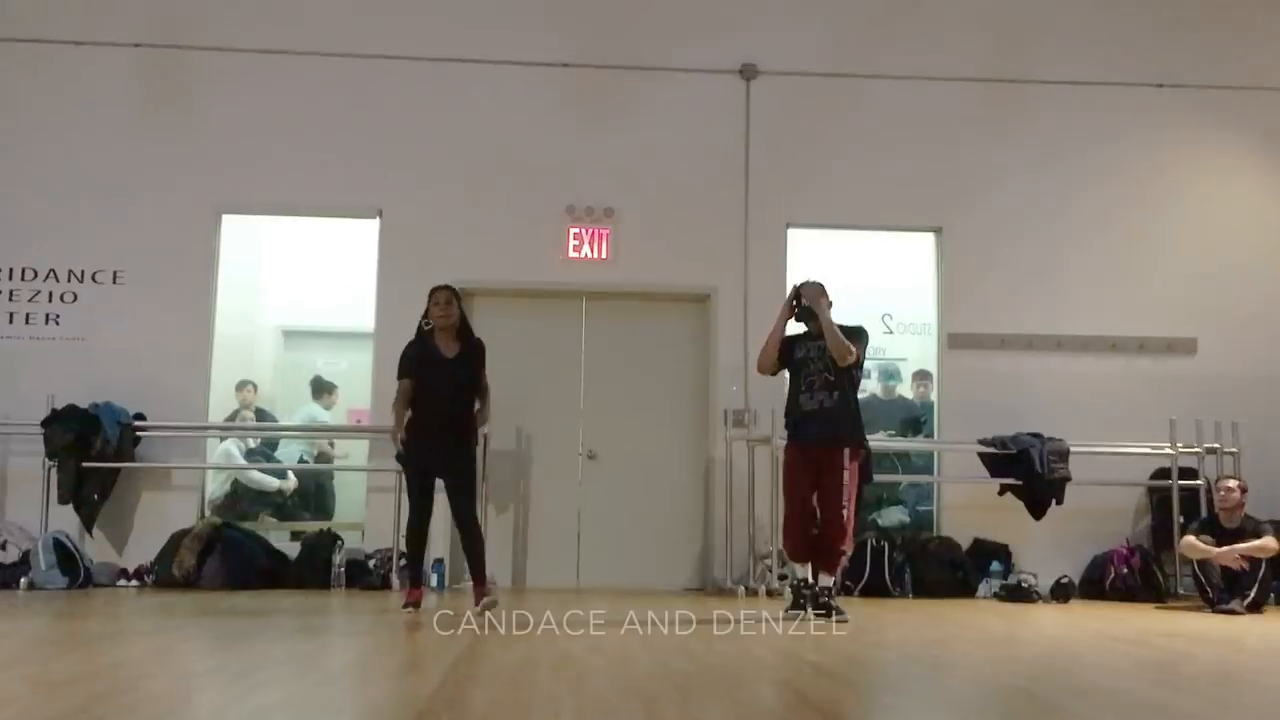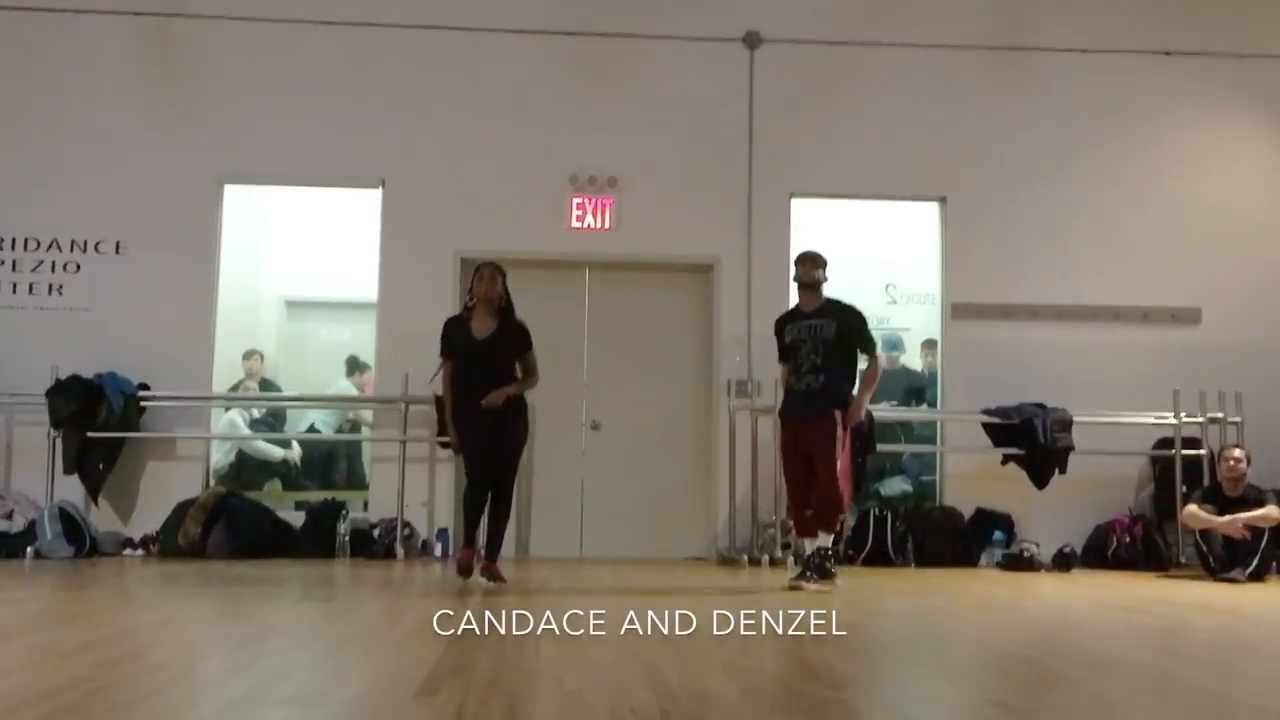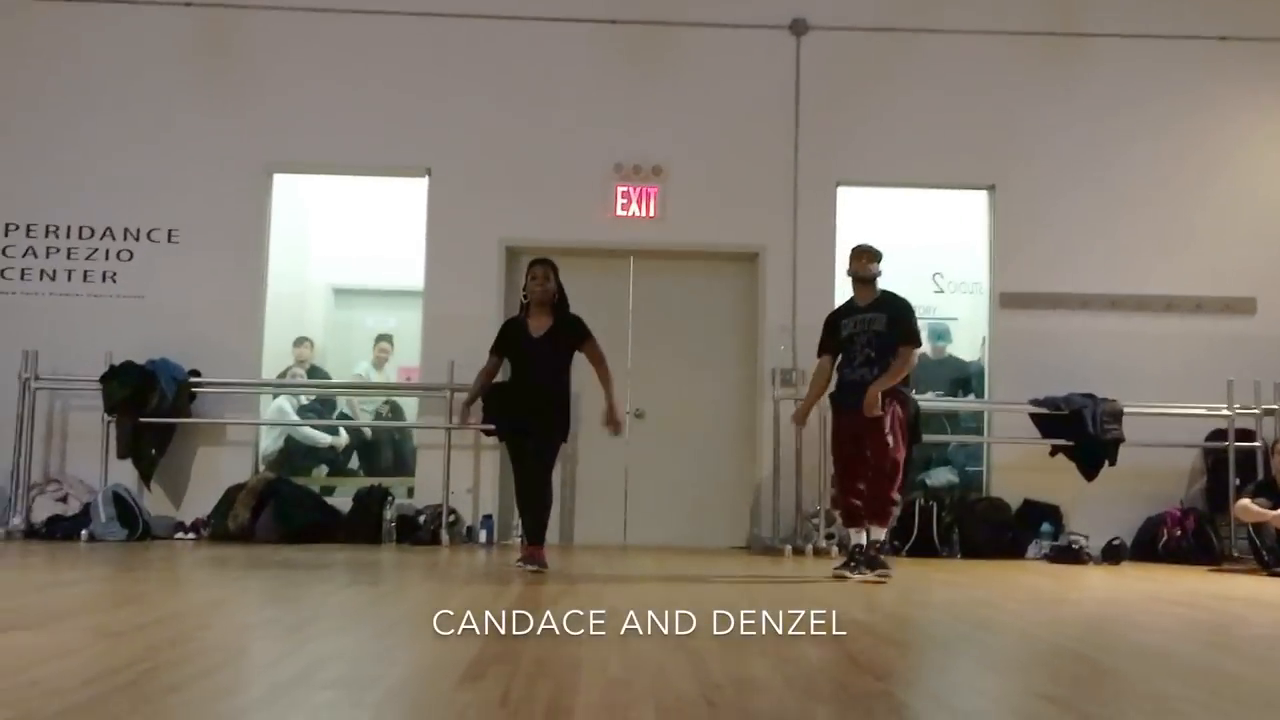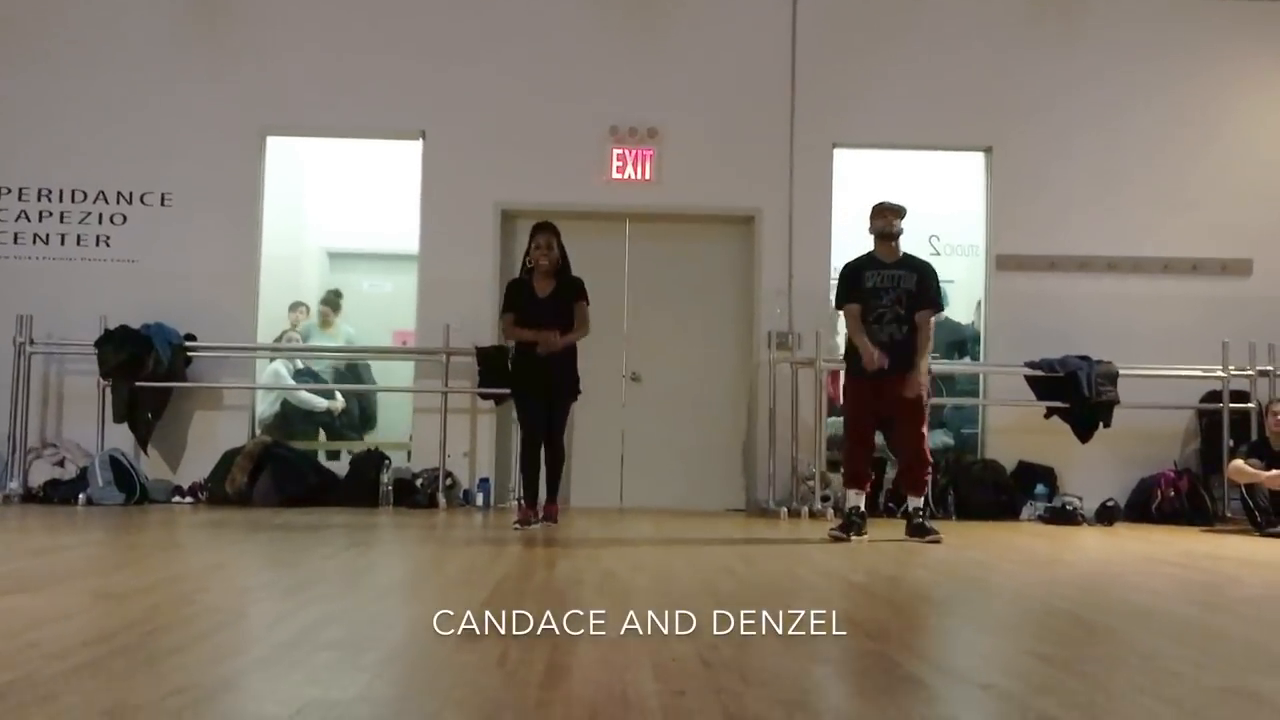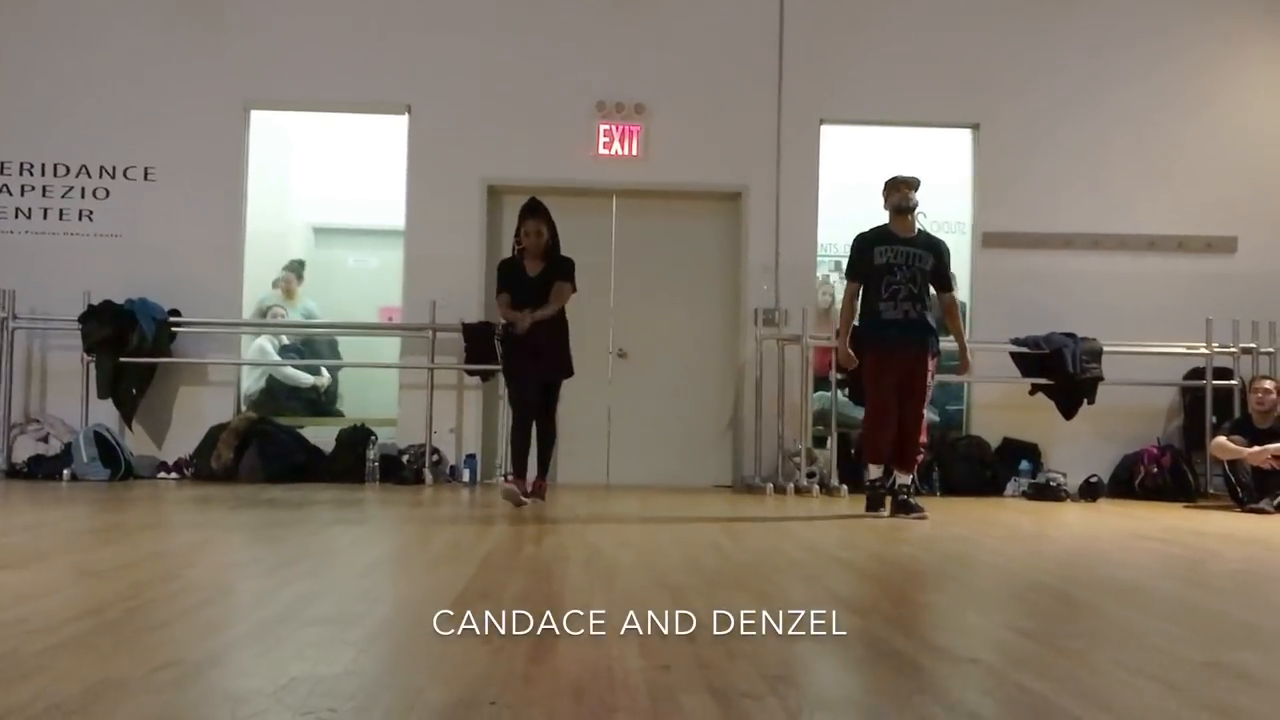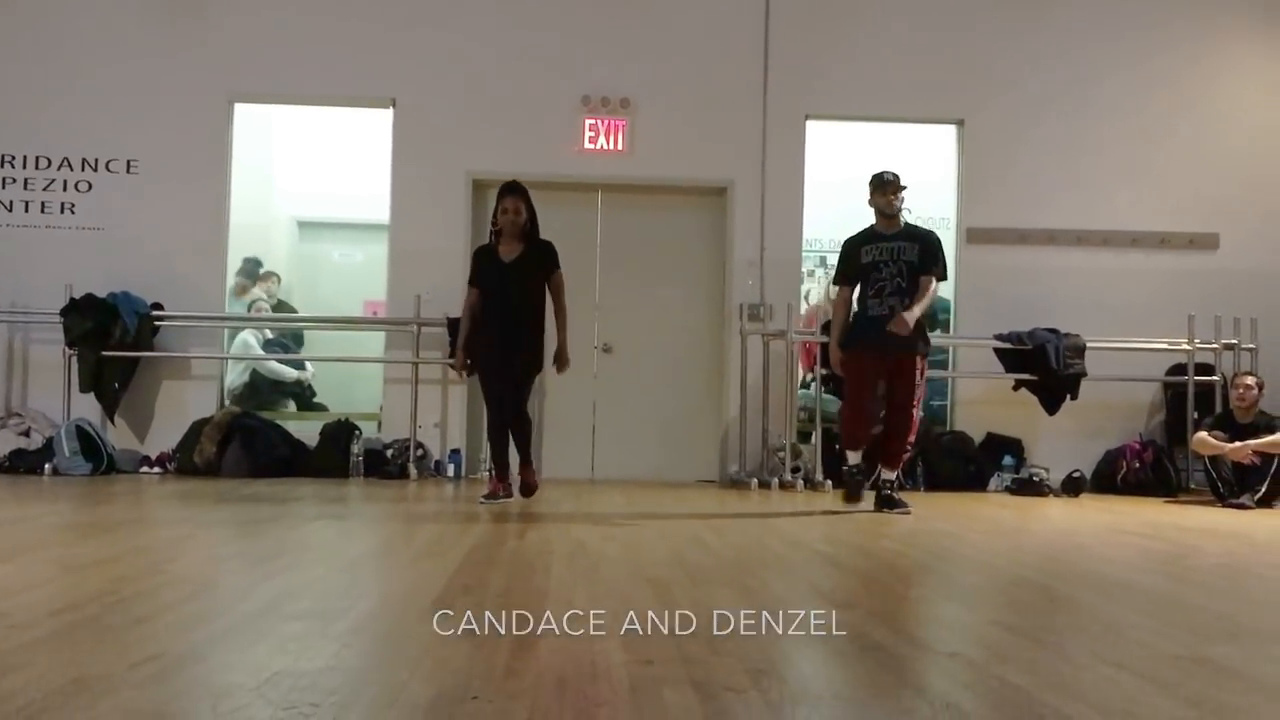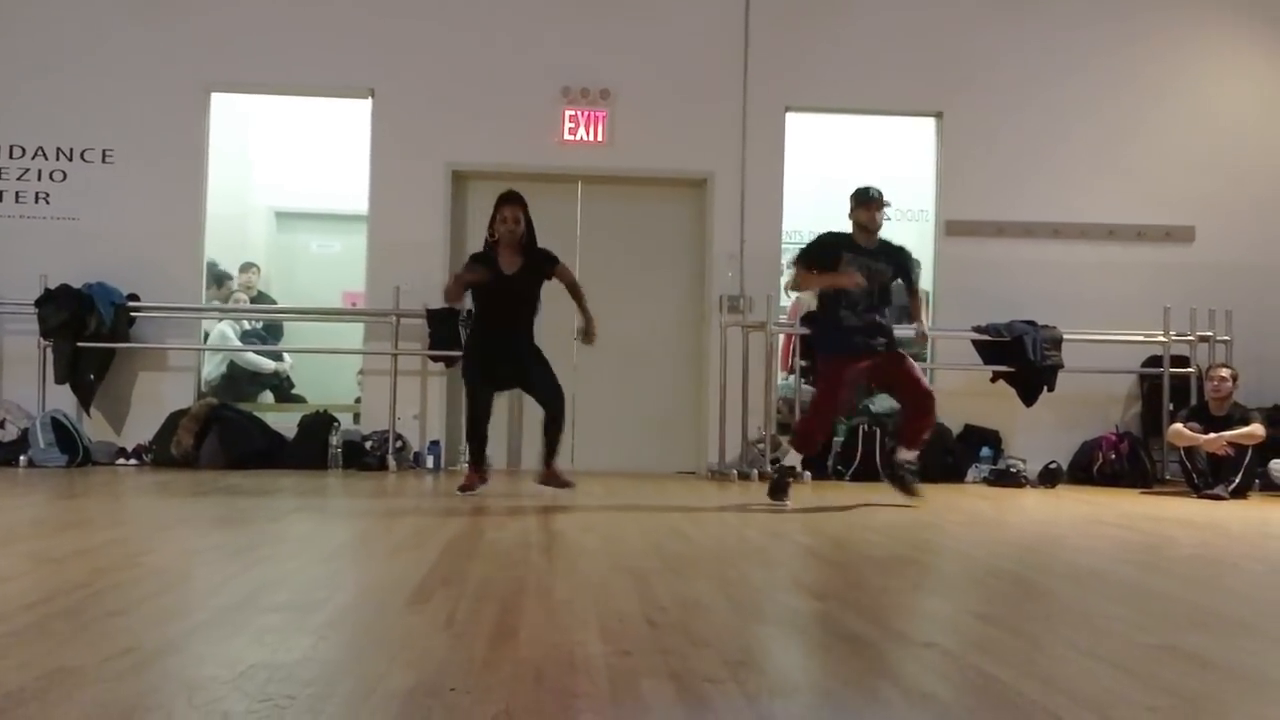
dt=0.5s
person 1, frame 1
left shoulder: (854, 334)
right shoulder: (793, 342)
left elbow: (845, 357)
right elbow: (763, 367)
left wrist: (822, 311)
right wrist: (783, 317)
left hip: (840, 441)
right hip: (800, 441)
left knee: (835, 519)
right knee: (796, 517)
left ankle: (824, 594)
right ankle: (803, 584)
person 1, frame 2
left shoulder: (845, 316)
right shoulder: (784, 323)
left elbow: (874, 360)
left wrist: (862, 398)
right wrist: (782, 406)
left hip: (831, 412)
right hip: (793, 416)
left knee: (829, 480)
right knee: (799, 488)
left ankle: (824, 553)
right ankle: (811, 557)
person 1, frame 3
left shoulder: (897, 308)
right shoulder: (837, 318)
left elbow: (908, 358)
right elbow: (825, 366)
left wrist: (878, 389)
right wrist: (805, 407)
left hip: (885, 400)
right hip: (846, 404)
left knee: (884, 468)
right knee: (848, 478)
left ankle: (876, 547)
right ankle: (858, 548)
person 1, frame 4
left shoulder: (922, 271)
right shoulder: (854, 270)
left elbow: (926, 322)
right elbow: (851, 318)
left wrist: (921, 365)
right wrist: (866, 348)
left hip: (906, 369)
right hip: (864, 370)
left knee: (913, 443)
right knee: (857, 441)
left ankle: (916, 516)
right ankle: (855, 514)
person 1, frame 5
left shoulder: (935, 247)
right shoulder: (867, 242)
left elbow: (947, 299)
right elbow: (852, 293)
left wrist: (962, 347)
right wrist: (843, 341)
left hip: (920, 346)
right hip: (877, 344)
left knee: (913, 421)
right knee: (880, 416)
left ankle: (903, 492)
right ankle: (876, 485)
person 1, frame 6
left shoulder: (925, 240)
right shoulder: (855, 245)
left elbow: (928, 287)
right elbow: (843, 297)
left wrist: (912, 314)
right wrist: (835, 343)
left hip: (909, 342)
right hip: (864, 340)
left knee: (903, 416)
right knee: (856, 407)
left ankle: (887, 487)
right ankle: (855, 471)
person 1, frame 7
left shoulder: (897, 256)
right shoulder: (830, 245)
left elbow: (914, 294)
right elbow: (799, 282)
left wrist: (920, 322)
right wrist: (838, 280)
left hip: (880, 345)
right hip: (836, 345)
left knee: (922, 398)
right knee: (825, 408)
left ankle: (903, 466)
right ankle: (787, 472)
person 2, frame 1
left shoulder: (474, 348)
right shoulder: (415, 350)
left elbow: (481, 388)
right elbow: (402, 396)
left wrist: (483, 411)
right wrist: (397, 423)
left hip: (460, 444)
right hip: (421, 444)
left knee: (466, 513)
right knee: (419, 514)
left ankle: (481, 587)
right ankle: (414, 588)
person 2, frame 2
left shoulder: (515, 330)
right shoulder: (453, 327)
left elbow: (531, 376)
right elbow: (448, 376)
left wrist: (507, 391)
right wrist: (451, 420)
left hip: (509, 417)
right hip: (470, 418)
left knee: (503, 487)
right knee: (477, 483)
left ankle: (491, 560)
right ankle: (468, 546)
person 2, frame 3
left shoulder: (570, 325)
right shoulder: (511, 327)
left elbow: (600, 364)
right elbow: (489, 370)
left wrist: (610, 405)
right wrist: (468, 403)
left hip: (551, 414)
right hip: (516, 414)
left knee: (540, 475)
right knee: (523, 478)
left ankle: (537, 548)
right ankle: (529, 545)
person 2, frame 4
left shoulder: (573, 286)
right shoulder: (516, 288)
left elbow: (583, 326)
right elbow: (506, 329)
left wrist: (561, 341)
right wrist: (539, 336)
left hip: (561, 374)
right hip: (527, 373)
left knee: (554, 438)
right knee: (530, 437)
left ankle: (551, 504)
right ankle: (528, 507)
person 2, frame 5
left shoulder: (564, 266)
right shoulder: (508, 267)
left elbow: (557, 302)
right elbow: (503, 308)
left wrist: (534, 318)
right wrist: (518, 316)
left hip: (552, 352)
right hip: (518, 352)
left knee: (546, 416)
right knee: (521, 412)
left ankle: (540, 480)
right ankle: (518, 481)
person 2, frame 6
left shoulder: (543, 252)
right shoulder: (482, 255)
left elbow: (558, 300)
right elbow: (472, 303)
left wrist: (562, 344)
right wrist: (461, 347)
left hip: (525, 343)
right hip: (488, 343)
left knee: (516, 407)
right knee: (496, 410)
left ankle: (527, 470)
right ankle: (501, 480)
person 2, frame 7
left shoulder: (540, 258)
right shoulder: (480, 261)
left elbow: (572, 283)
right elbow: (451, 298)
left wrist: (587, 319)
right wrist: (462, 280)
left hip: (522, 348)
right hip: (484, 348)
left knee: (555, 401)
right knee: (478, 412)
left ankle: (548, 468)
right ankle: (476, 470)
